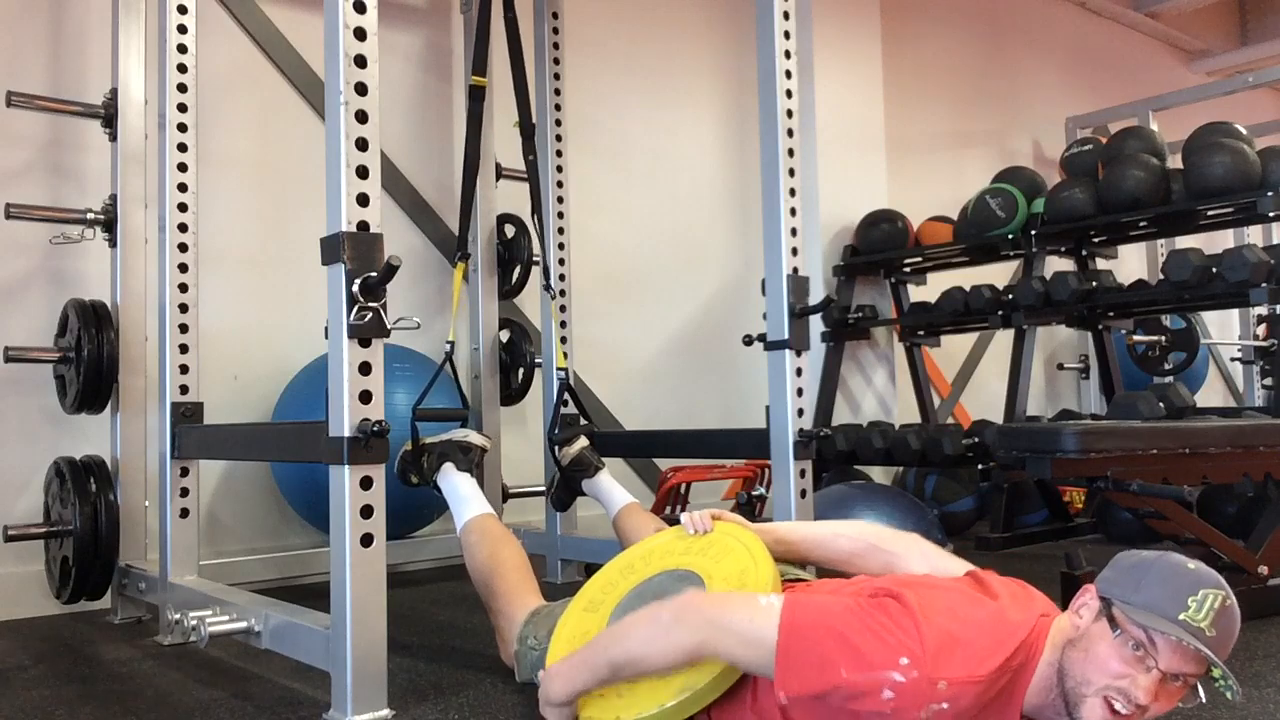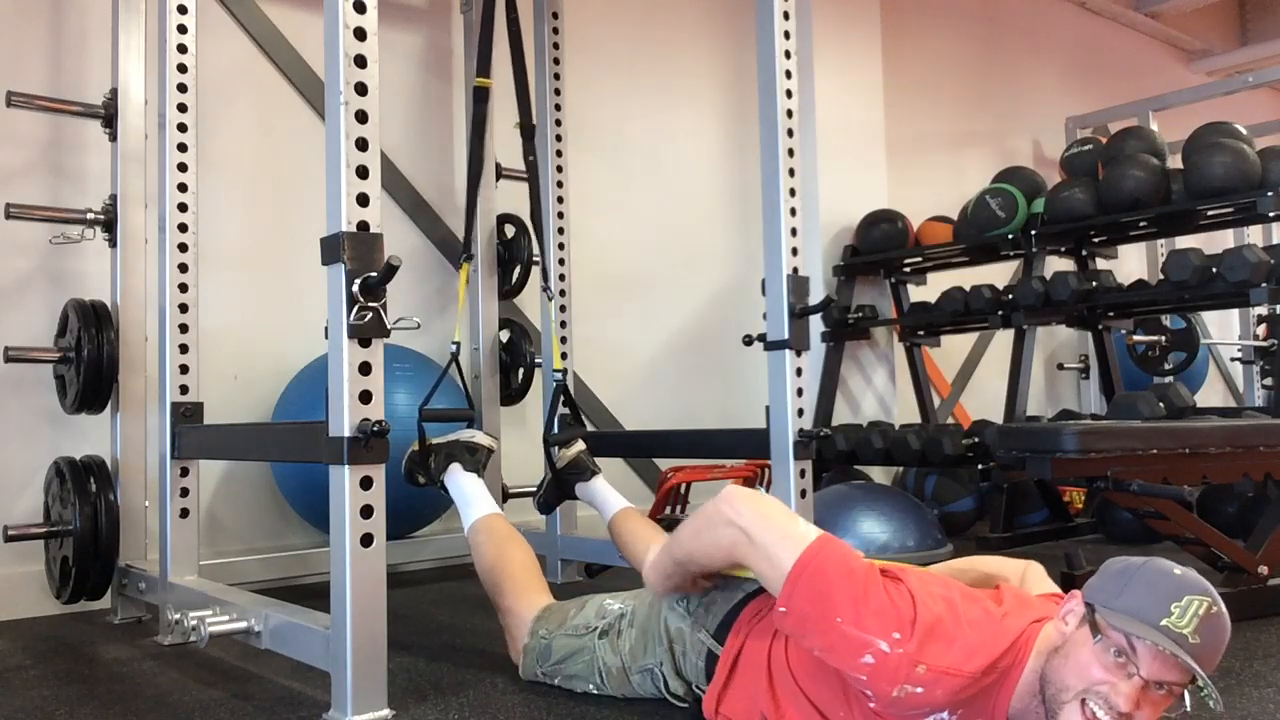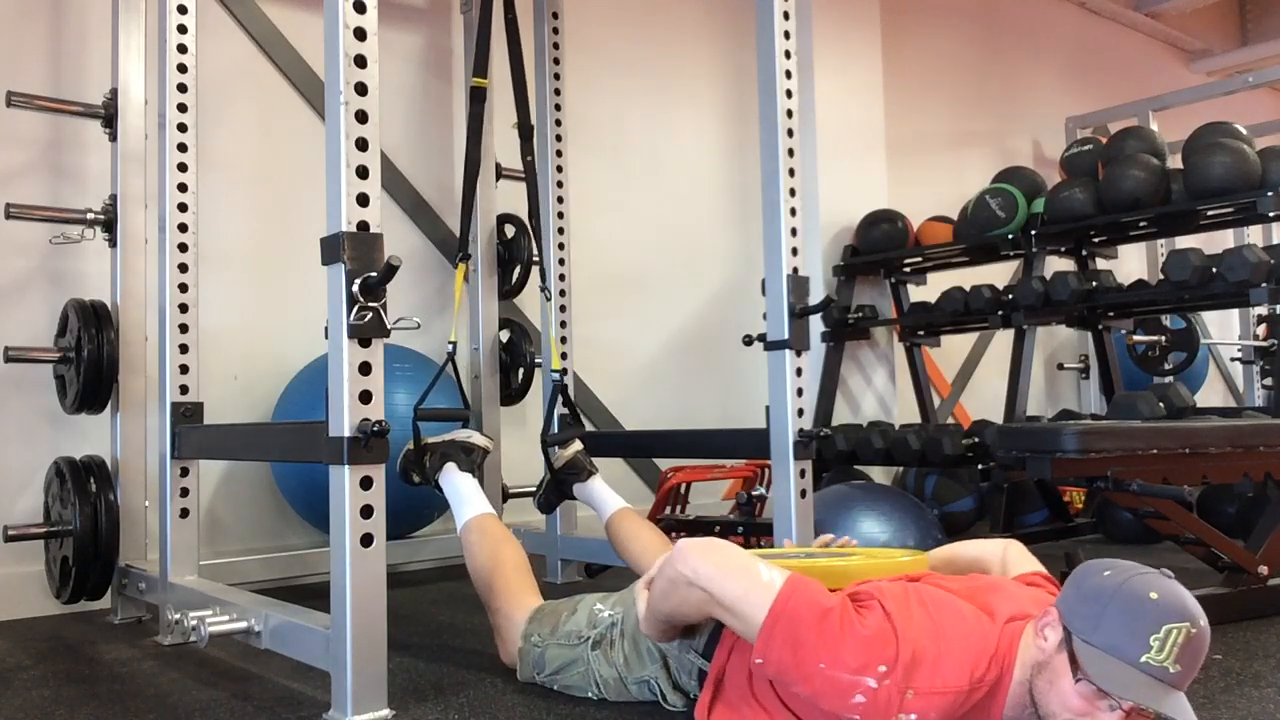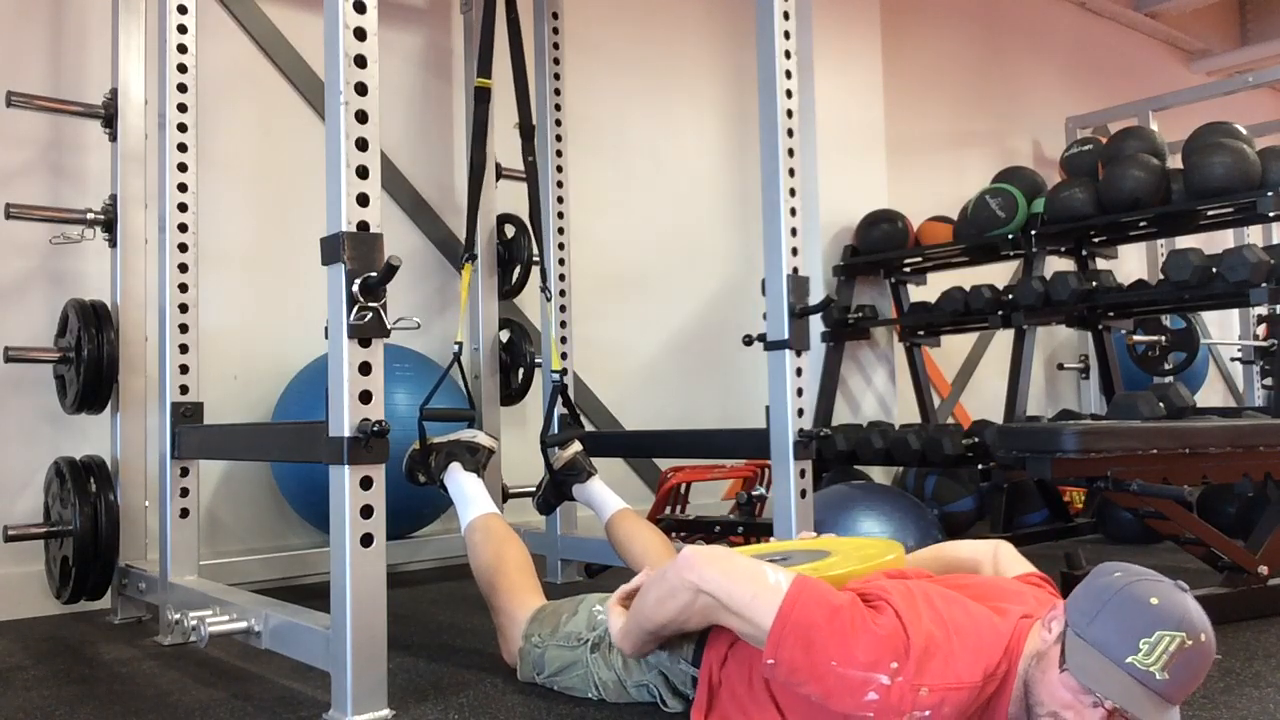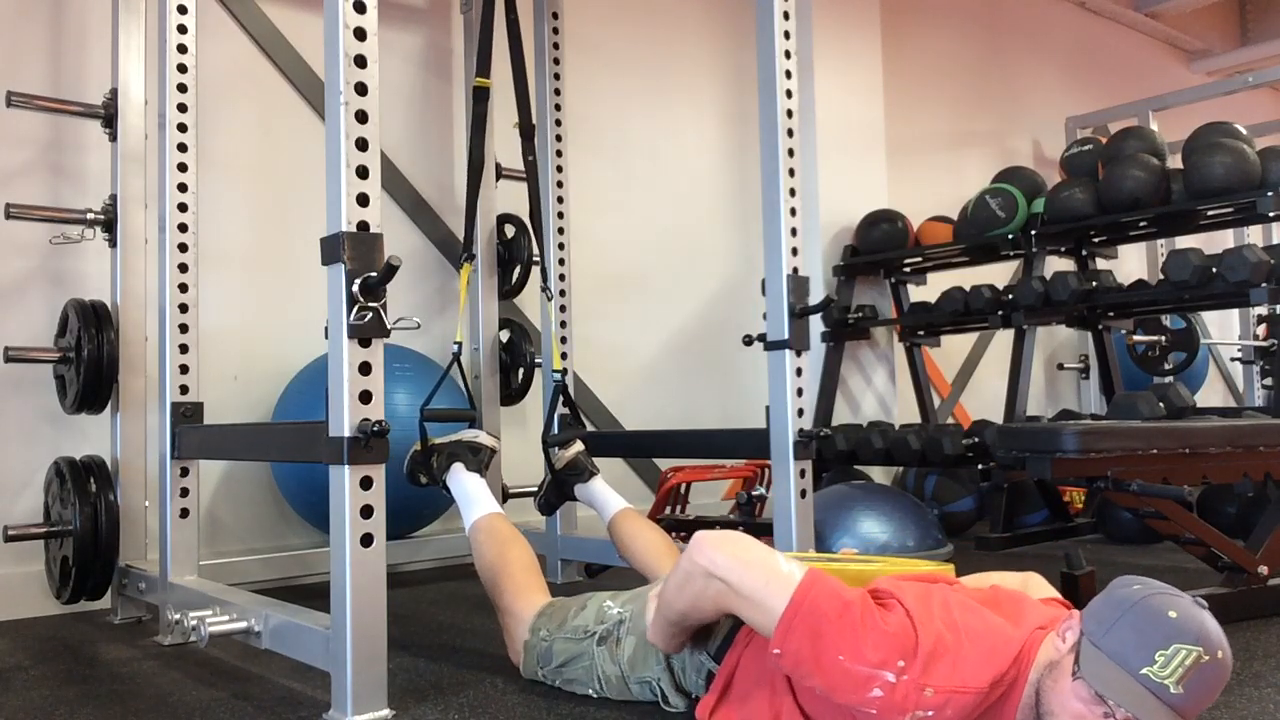
dt=1s
person 1, frame 1
left shoulder: (1034, 619)
left elbow: (890, 546)
right elbow: (698, 622)
left wrist: (757, 536)
left hip: (760, 590)
right knee: (526, 635)
left ankle: (591, 471)
right ankle: (454, 473)
person 1, frame 2
left shoulder: (1063, 645)
right shoulder: (920, 648)
left elbow: (1023, 571)
right elbow: (741, 511)
right wrist: (665, 574)
left hip: (777, 616)
right hip: (711, 634)
left knee: (672, 566)
right knee: (534, 637)
left ankle: (581, 476)
right ankle: (462, 473)
person 1, frame 3
left shoulder: (1053, 614)
left elbow: (1006, 550)
right elbow: (700, 561)
right wrist: (658, 617)
left hip: (762, 610)
right hip: (697, 653)
left knee: (672, 576)
right knee: (524, 637)
left ankle: (579, 476)
right ankle: (458, 475)
person 1, frame 4
left shoulder: (1040, 608)
left elbow: (995, 551)
right elbow: (706, 575)
right wrist: (634, 633)
left hip: (771, 592)
right hip: (692, 650)
right knee: (527, 638)
left ankle: (583, 477)
right ankle: (461, 473)
person 1, frame 5
left shoulder: (1058, 624)
left elbow: (1032, 582)
right elbow: (718, 556)
right wrist: (666, 624)
left hip: (773, 610)
right hip: (705, 651)
left knee: (670, 574)
right knee: (532, 635)
left ankle: (582, 478)
right ankle: (466, 475)
